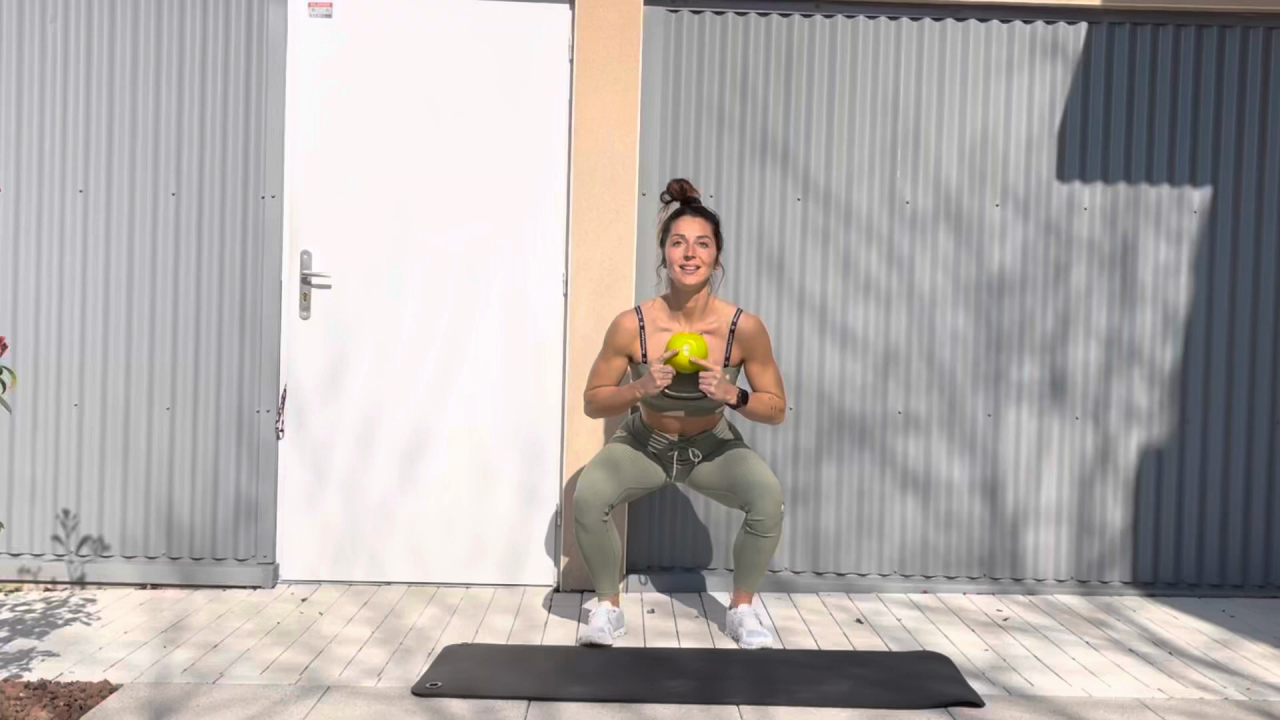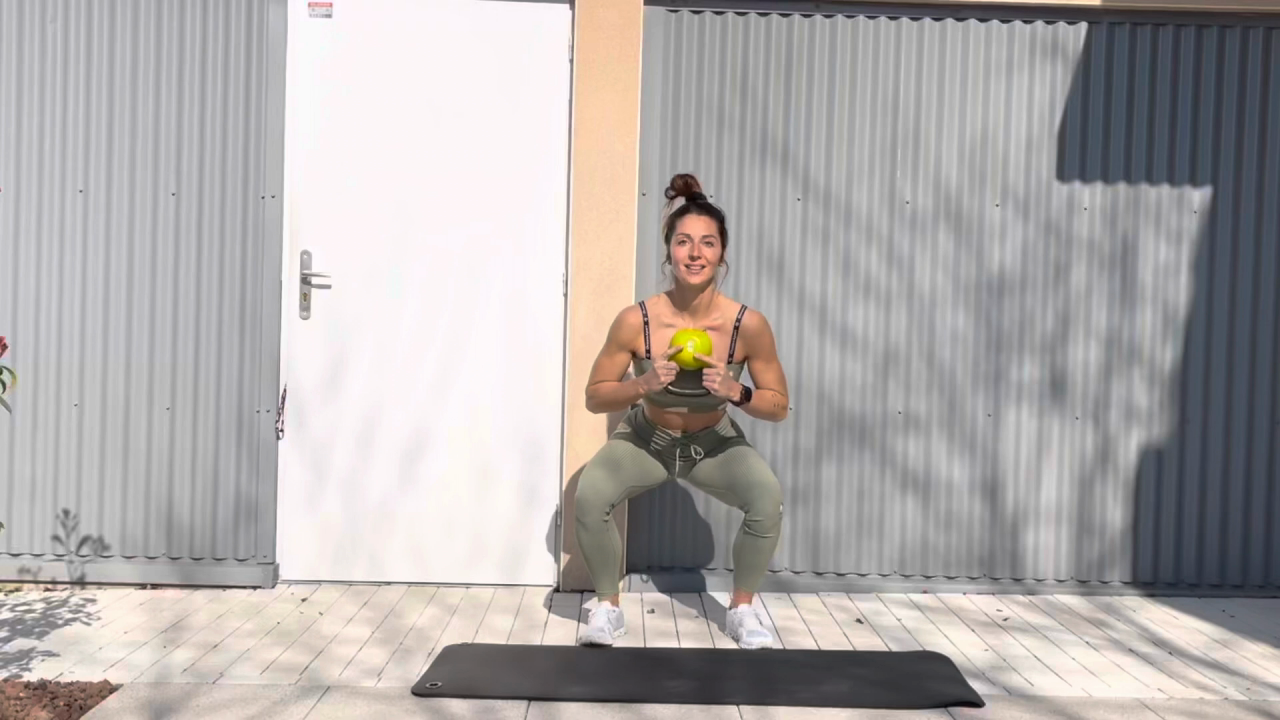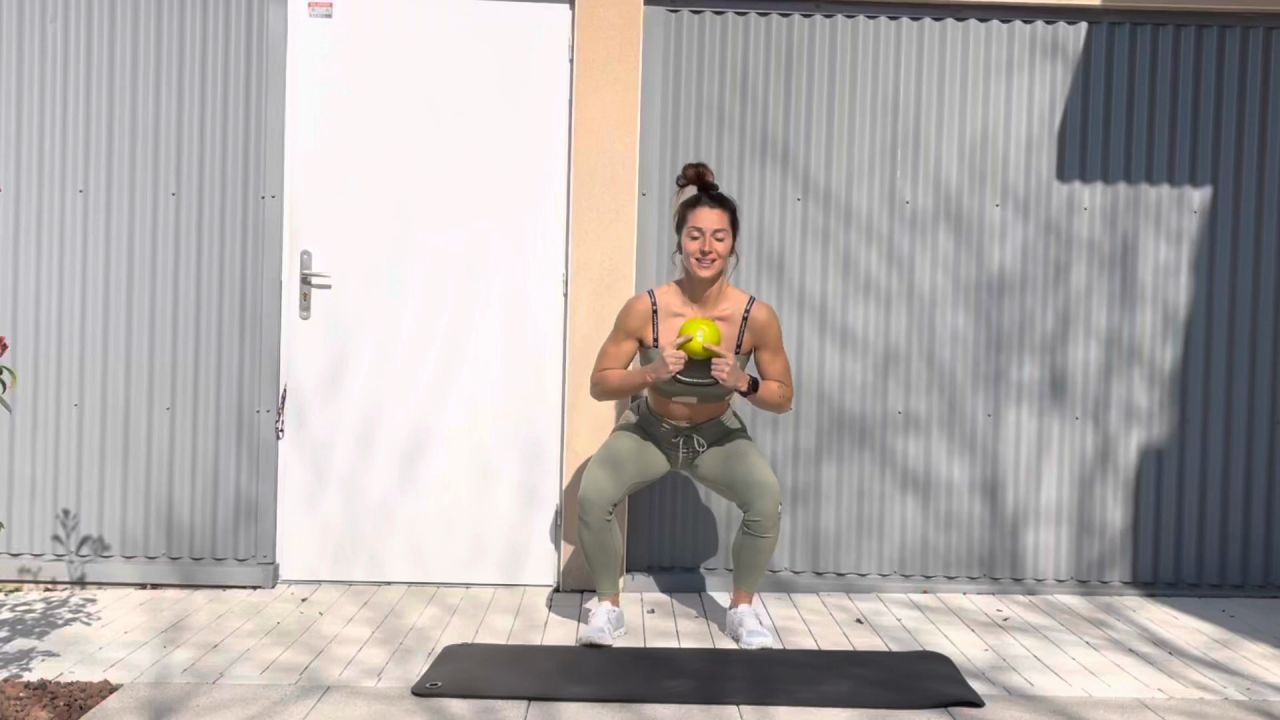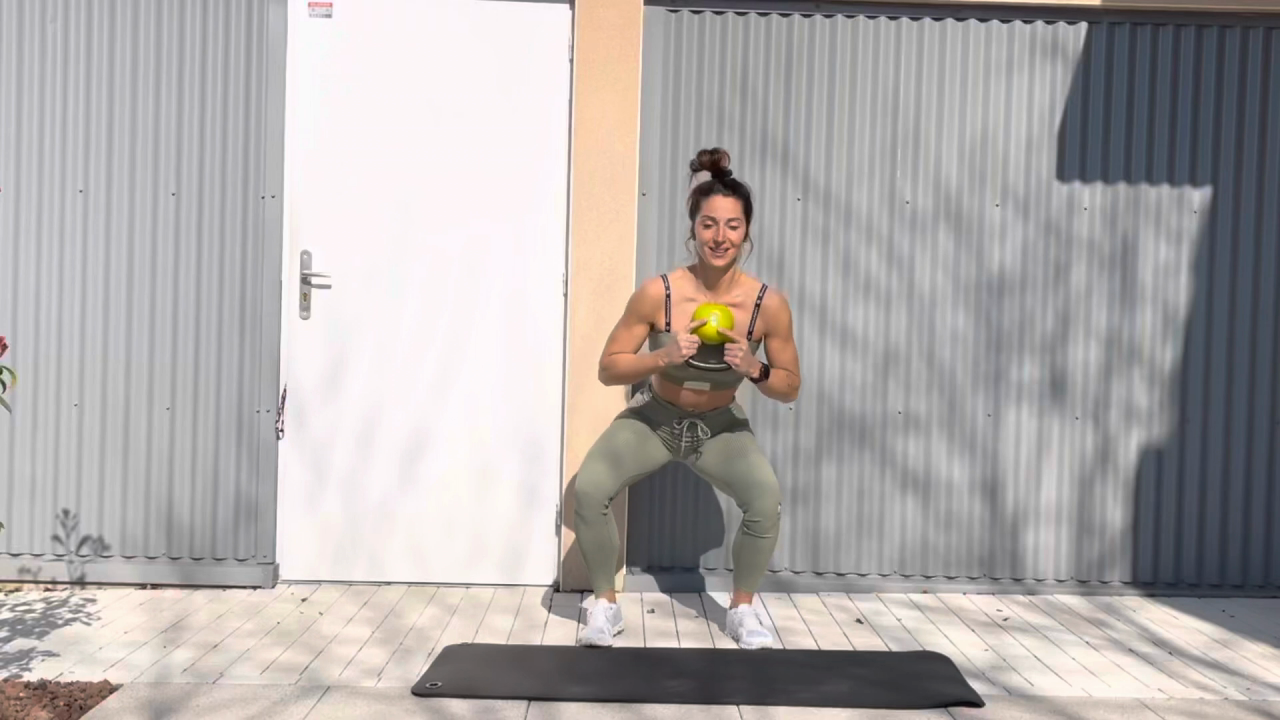
dt=0.1s
person 1, frame 1
left shoulder: (744, 327)
right shoulder: (631, 325)
left elbow: (776, 408)
right elbow: (593, 402)
left wrist: (733, 395)
right wrist: (641, 388)
left hip: (711, 446)
right hip: (644, 443)
left knee: (768, 497)
right knee: (589, 496)
left ankle: (741, 609)
right ankle: (608, 605)
person 1, frame 2
left shoulder: (748, 324)
right shoulder: (635, 320)
left elbow: (778, 405)
right elbow: (595, 396)
left wrist: (736, 392)
right wrist: (644, 384)
left hip: (713, 442)
right hip: (646, 439)
left knee: (767, 498)
right knee: (590, 496)
left ankle: (741, 609)
right ankle: (608, 605)
person 1, frame 3
left shoulder: (756, 316)
right shoulder: (645, 308)
left elbow: (783, 399)
right elbow: (599, 385)
left wrist: (743, 383)
right wrist: (652, 373)
left hip: (716, 435)
right hip: (649, 430)
left knee: (766, 500)
right knee: (593, 495)
left ankle: (741, 609)
right ankle: (608, 605)
person 1, frame 4
left shoulder: (768, 304)
right shoulder: (656, 293)
left elbow: (790, 387)
right elbow: (608, 369)
left wrist: (754, 369)
right wrist: (663, 357)
left hip: (720, 426)
right hip: (653, 417)
left knee: (765, 501)
right knee: (589, 489)
left ankle: (742, 608)
right ankle: (605, 602)
